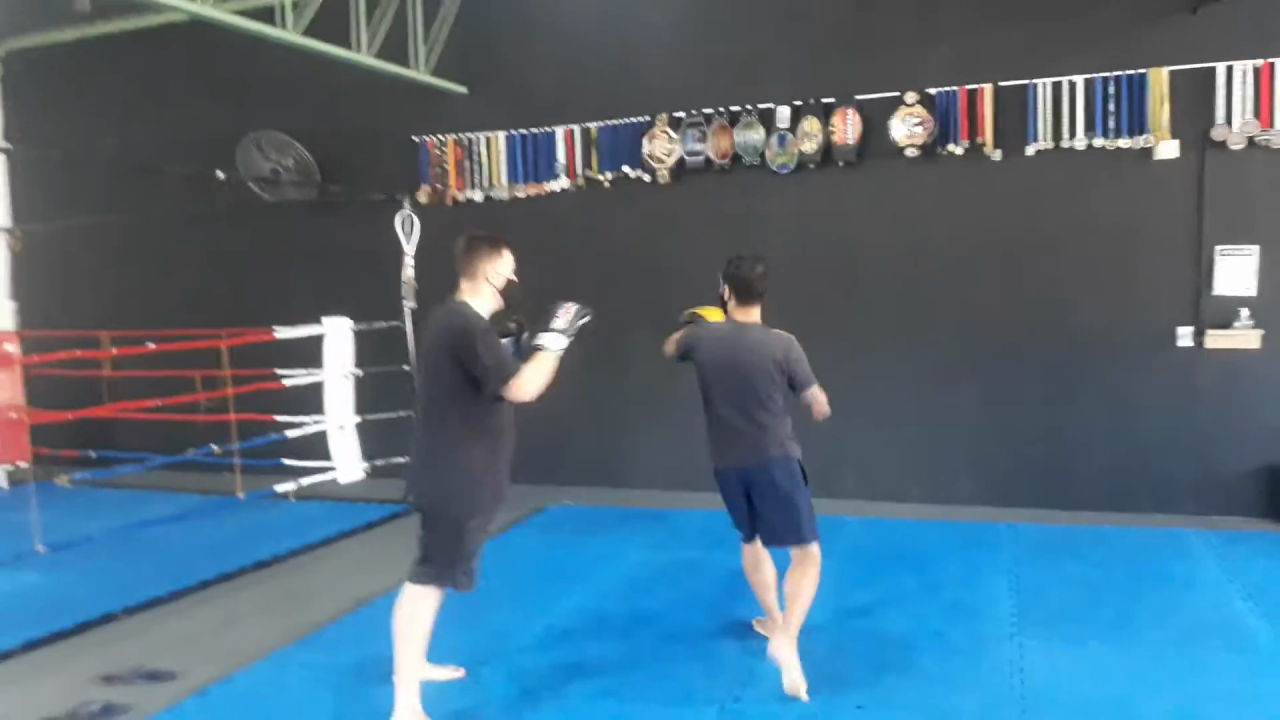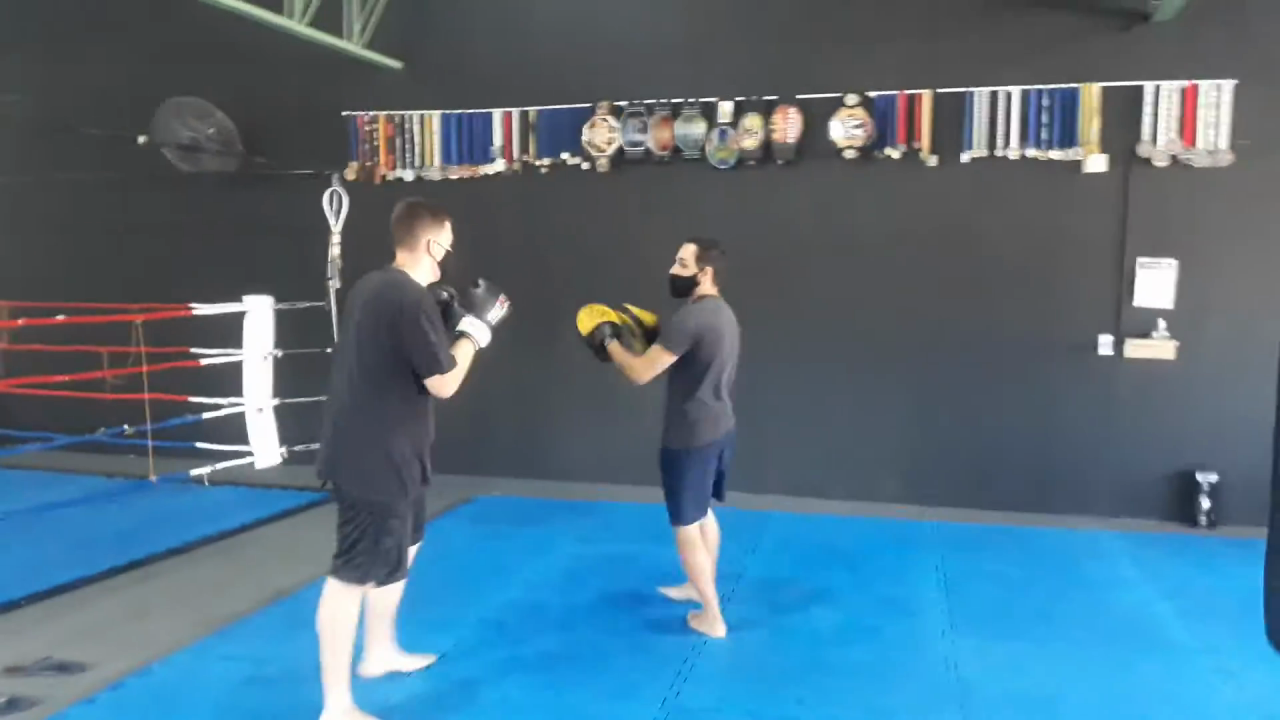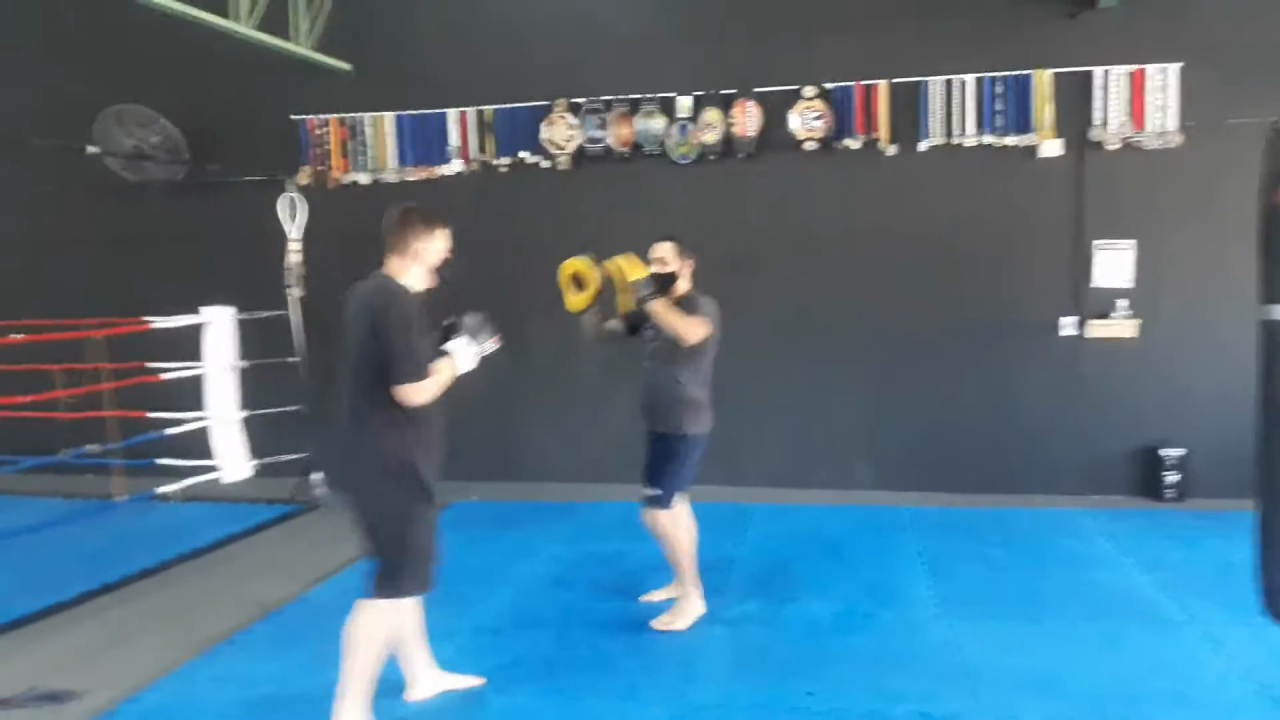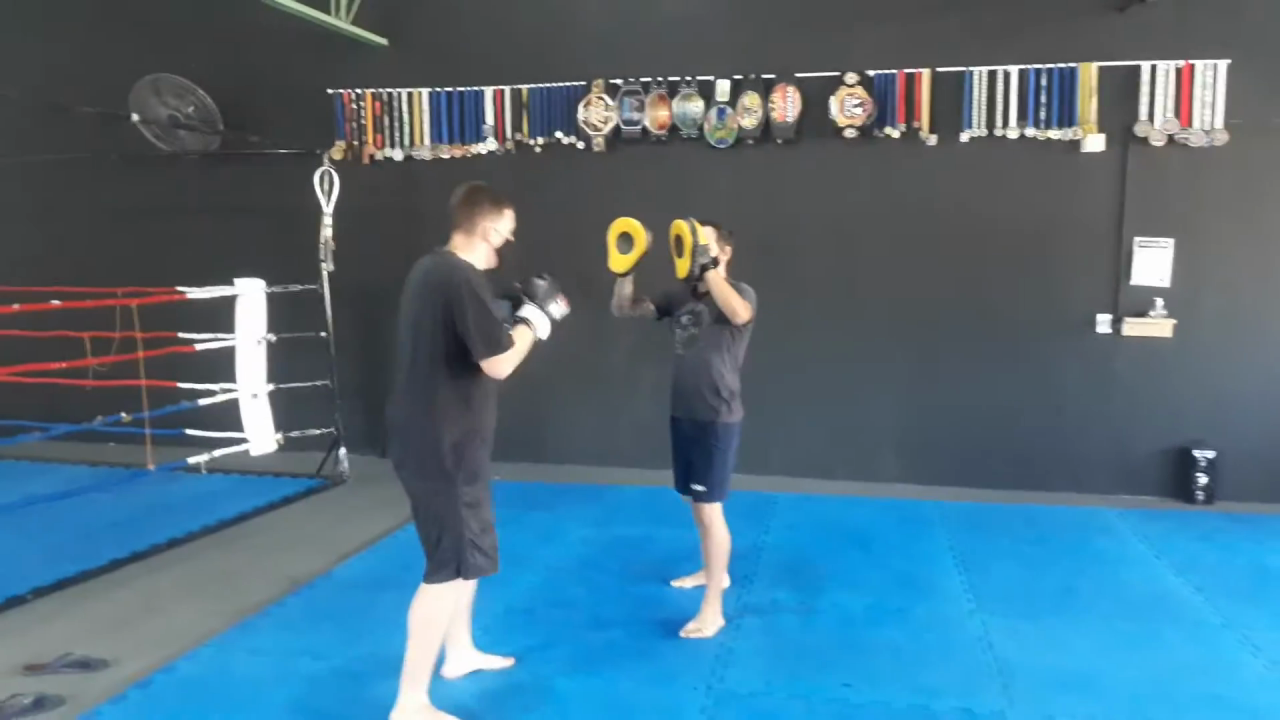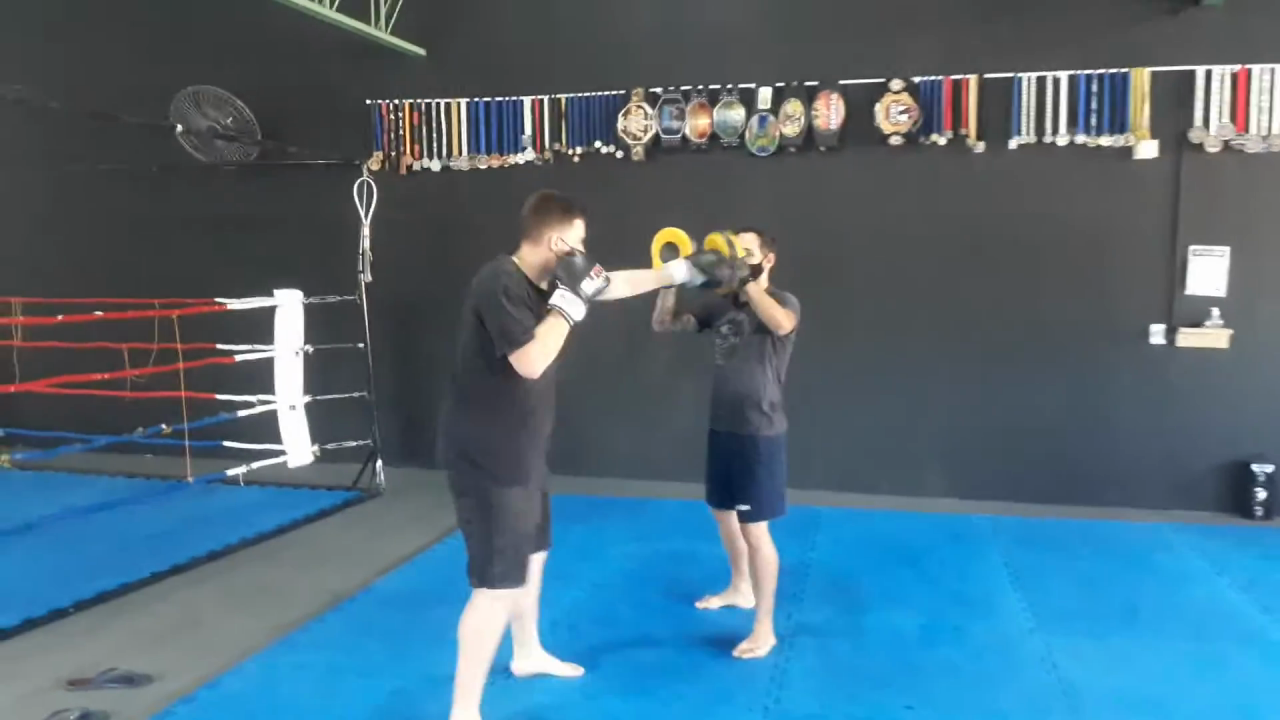
dt=0.3s
person 1, frame 1
left shoulder: (453, 318)
right shoulder: (467, 327)
right elbow: (522, 388)
left wrist: (500, 350)
right wrist: (556, 334)
left hip: (458, 471)
right hip: (457, 477)
left knee: (435, 570)
right knee: (432, 578)
left ankle: (412, 661)
person 1, frame 2
left shoulder: (372, 287)
right shoulder: (410, 300)
right elbow: (444, 382)
left wrist: (442, 319)
right wrist: (476, 324)
left hip: (359, 446)
right hip: (378, 457)
left knee: (401, 549)
right knee: (356, 573)
left ankle: (381, 650)
person 1, frame 3
left shoulder: (367, 294)
right shoulder: (398, 304)
right elbow: (415, 391)
left wrist: (445, 346)
right wrist: (463, 350)
left hip: (368, 461)
right hip: (389, 468)
left knee: (403, 577)
right knee: (397, 585)
left ankle: (422, 673)
person 1, frame 4
left shoulder: (433, 269)
right shoulder: (461, 279)
right elbow: (498, 363)
left wrist: (518, 315)
right wrist: (537, 316)
left hip: (443, 439)
right hip: (440, 447)
left knee: (469, 549)
right knee: (453, 568)
left ankle: (460, 652)
person 1, frame 5
left shoulder: (542, 278)
right shoulder: (498, 284)
left elbow: (608, 285)
right elbow: (530, 361)
left wrist: (680, 270)
right wrist: (570, 298)
left hip: (519, 449)
right hip: (488, 454)
left knee: (531, 550)
right knee: (500, 581)
left ankle: (528, 651)
person 2, frame 1
left shoulder: (702, 336)
right shoulder: (782, 345)
left elbow: (670, 348)
right elbow: (821, 409)
left hip: (728, 463)
right hip: (776, 460)
left knee: (752, 542)
right knee: (806, 555)
left ankle: (775, 622)
right ankle: (786, 640)
person 2, frame 2
left shoulder: (693, 317)
right shoulder: (721, 314)
left elbow: (641, 373)
left wrist: (610, 342)
right wrist: (651, 337)
left hip: (690, 438)
right hip: (720, 430)
left knee: (689, 527)
right knee: (701, 513)
left ankle: (711, 617)
right ankle: (699, 586)
person 2, frame 3
left shoulder: (700, 306)
right shoulder: (658, 311)
left elbow: (689, 334)
right elbow: (601, 331)
left wrist: (648, 299)
right wrist: (590, 305)
left hip: (684, 427)
right hip: (663, 425)
left knee: (659, 513)
right knee: (673, 504)
left ankle: (690, 596)
right ankle: (683, 583)
person 2, frame 4
left shoulder: (740, 293)
right shoulder: (680, 295)
left elbow: (739, 314)
right elbow: (623, 310)
left wrist: (706, 270)
right wrist: (625, 272)
left hip: (718, 418)
right hip: (683, 413)
left knee: (708, 509)
right knee: (693, 498)
left ankle: (713, 609)
right ankle: (714, 569)
person 2, frame 5
left shoulder: (783, 302)
right shoulder: (720, 305)
left elbow: (781, 325)
right elbow: (664, 324)
left wrist: (747, 281)
right wrist: (669, 283)
left hip: (759, 432)
right hip: (722, 426)
left knee: (754, 527)
right knee: (723, 511)
left ankle: (764, 628)
right ankle: (740, 589)
